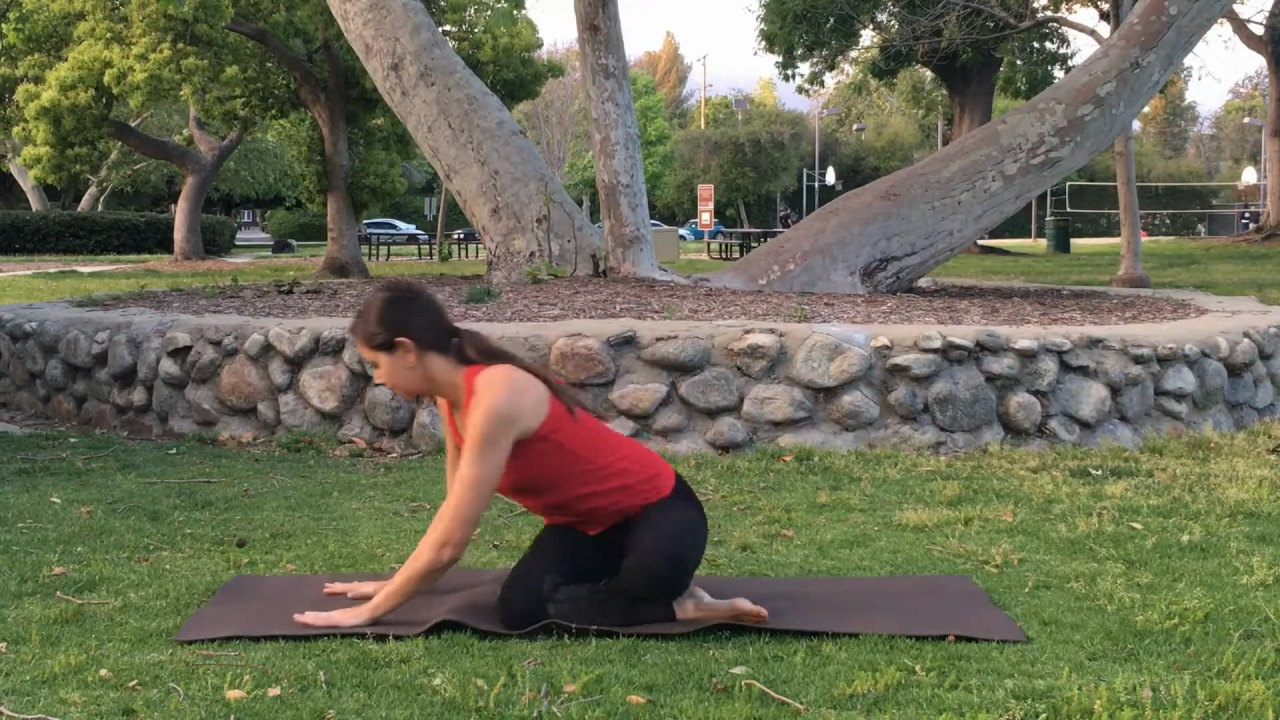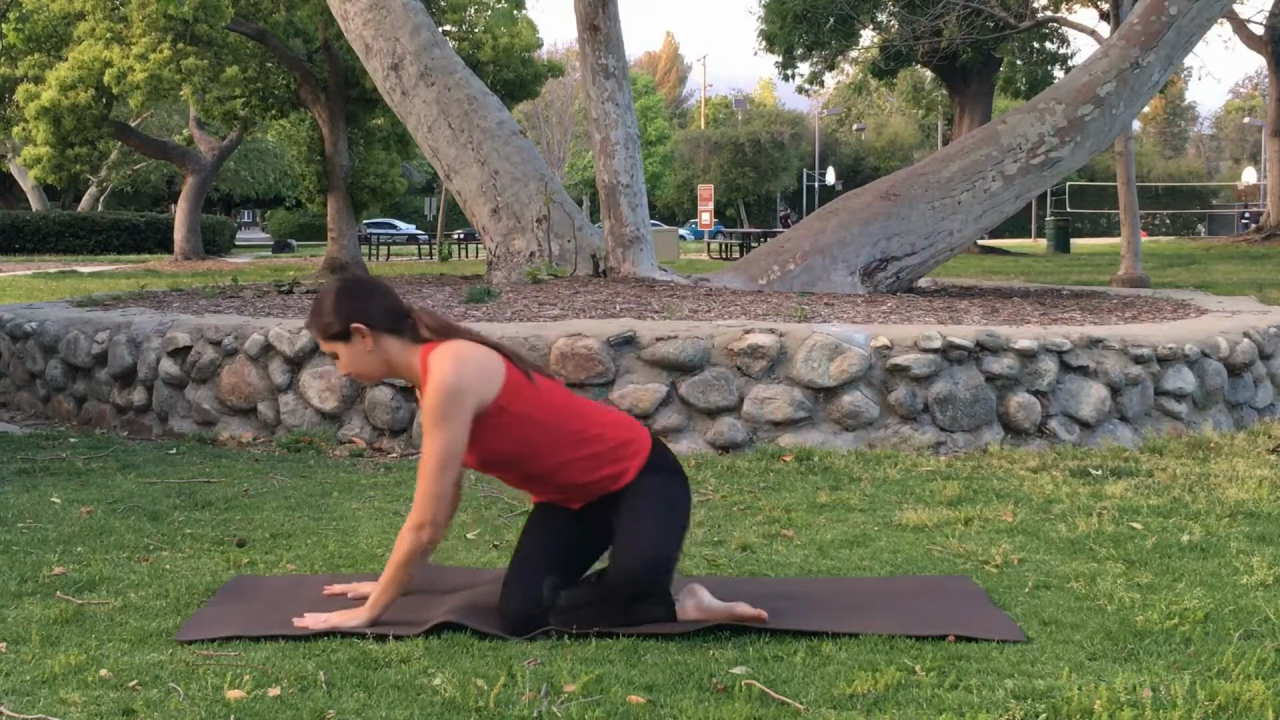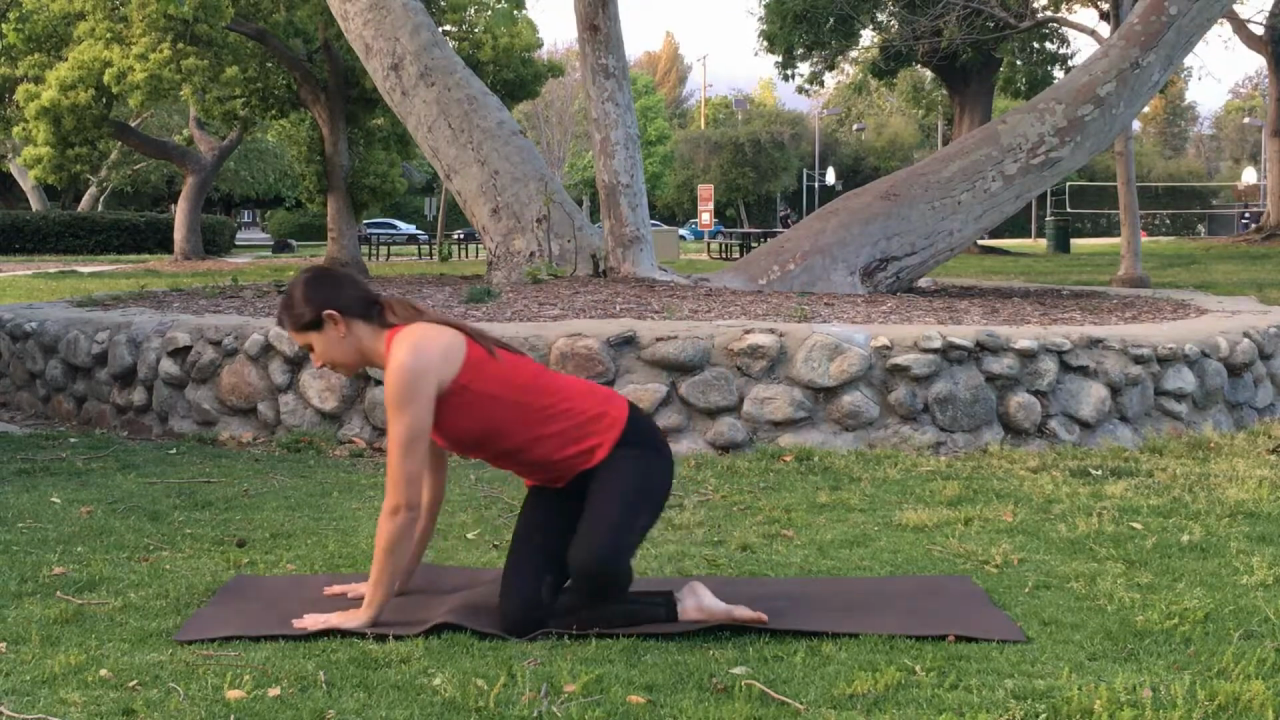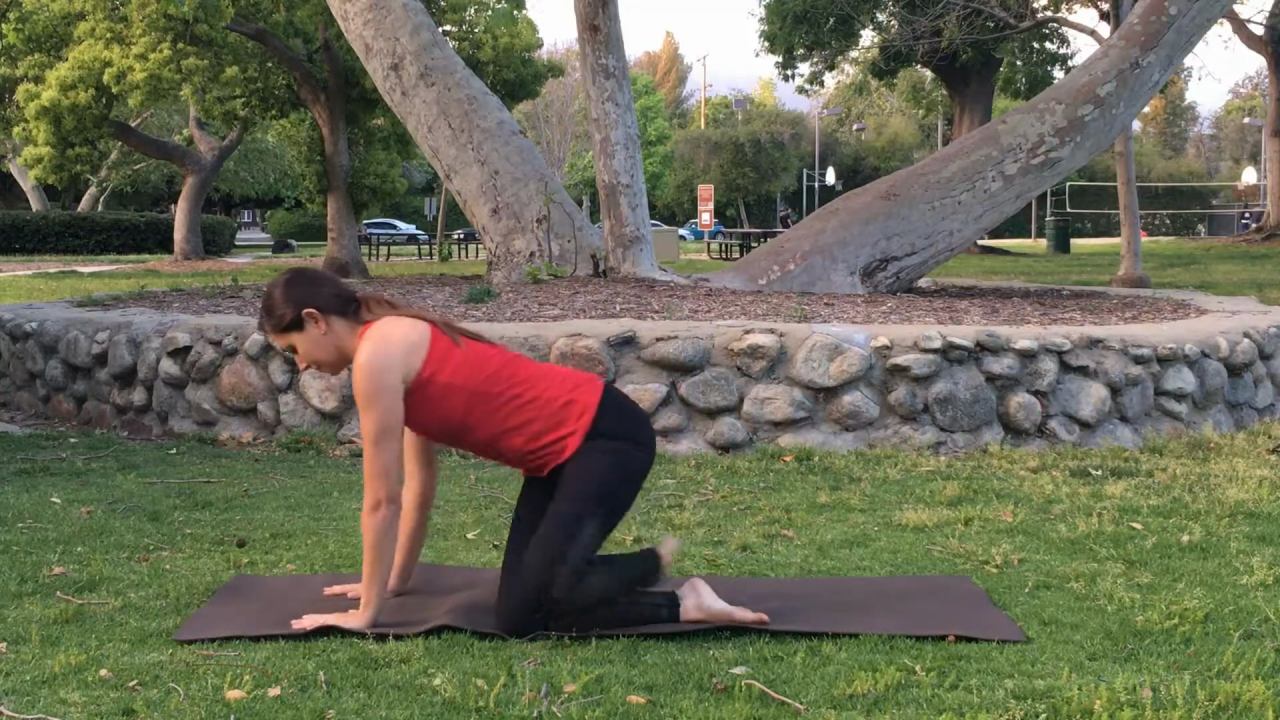
dt=0.2s
person 1, frame 1
left shoulder: (496, 396)
right shoulder: (454, 396)
left elbow: (449, 542)
right elbow: (453, 516)
left wrist: (372, 610)
right wrist: (395, 584)
left hip: (654, 504)
right hip: (584, 520)
left knee: (656, 571)
right knee: (519, 608)
right ankle: (676, 608)
person 1, frame 2
left shoulder: (449, 373)
right shoulder: (432, 371)
left elbow: (426, 521)
right elbow: (443, 503)
left wrist: (371, 609)
right wrist: (388, 584)
left hip: (638, 473)
right hip: (570, 494)
left knee: (634, 581)
right knee: (520, 616)
right ankle: (679, 608)
person 1, frame 3
left shoulder: (411, 357)
right shoulder: (413, 351)
left elbow: (402, 505)
right elbow: (428, 491)
left wrist: (368, 611)
right wrist: (393, 579)
left hip: (624, 445)
right hip: (563, 469)
left knee: (593, 569)
right knee: (519, 619)
left ankle: (610, 573)
right ankle: (680, 607)
person 1, frame 4
left shoulder: (376, 354)
right shoulder: (399, 343)
left elbow: (381, 499)
right elbow: (417, 483)
left wrist: (367, 610)
right wrist: (393, 580)
left hip: (606, 431)
right hip: (561, 450)
left knee: (555, 588)
right knee: (518, 618)
left ankle: (651, 564)
right ankle: (685, 604)
